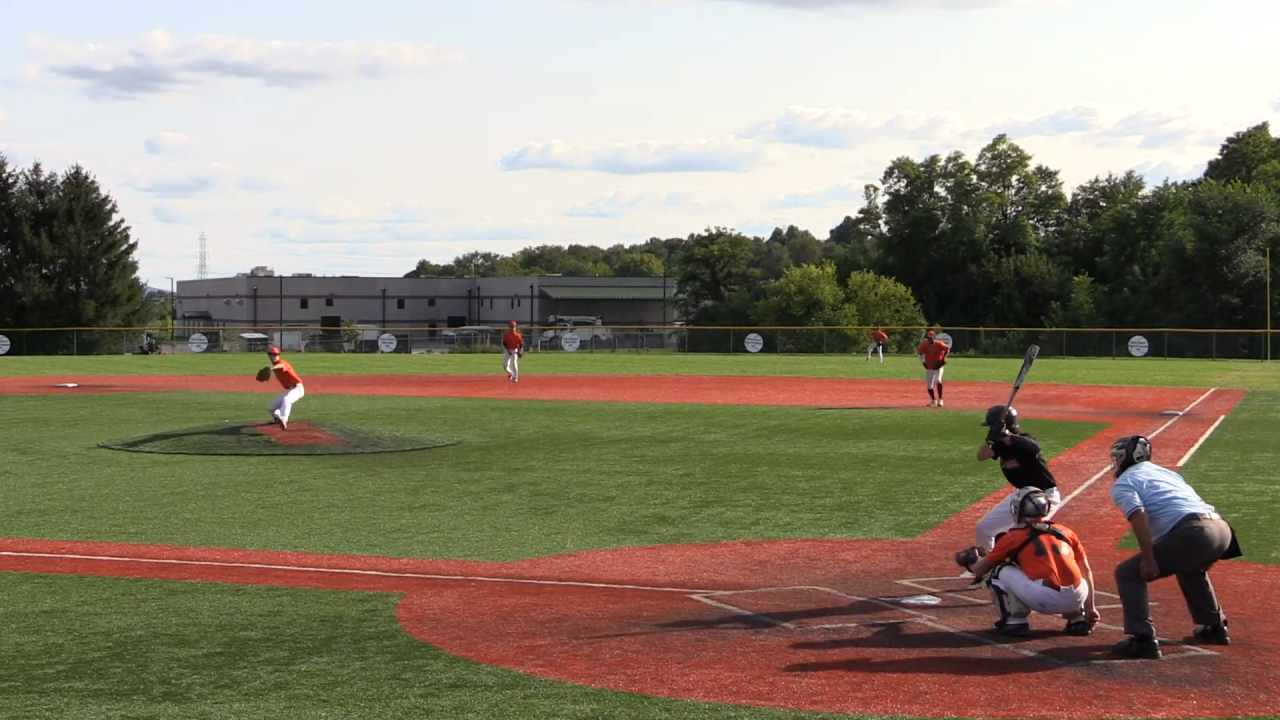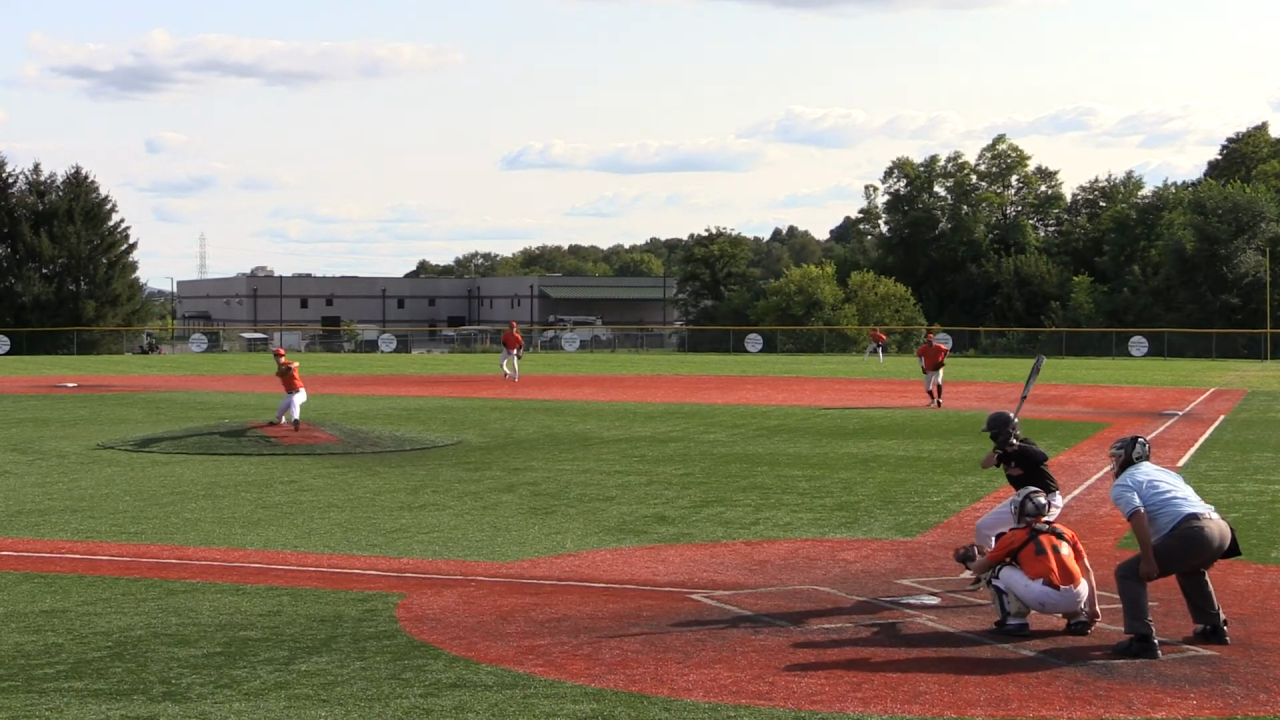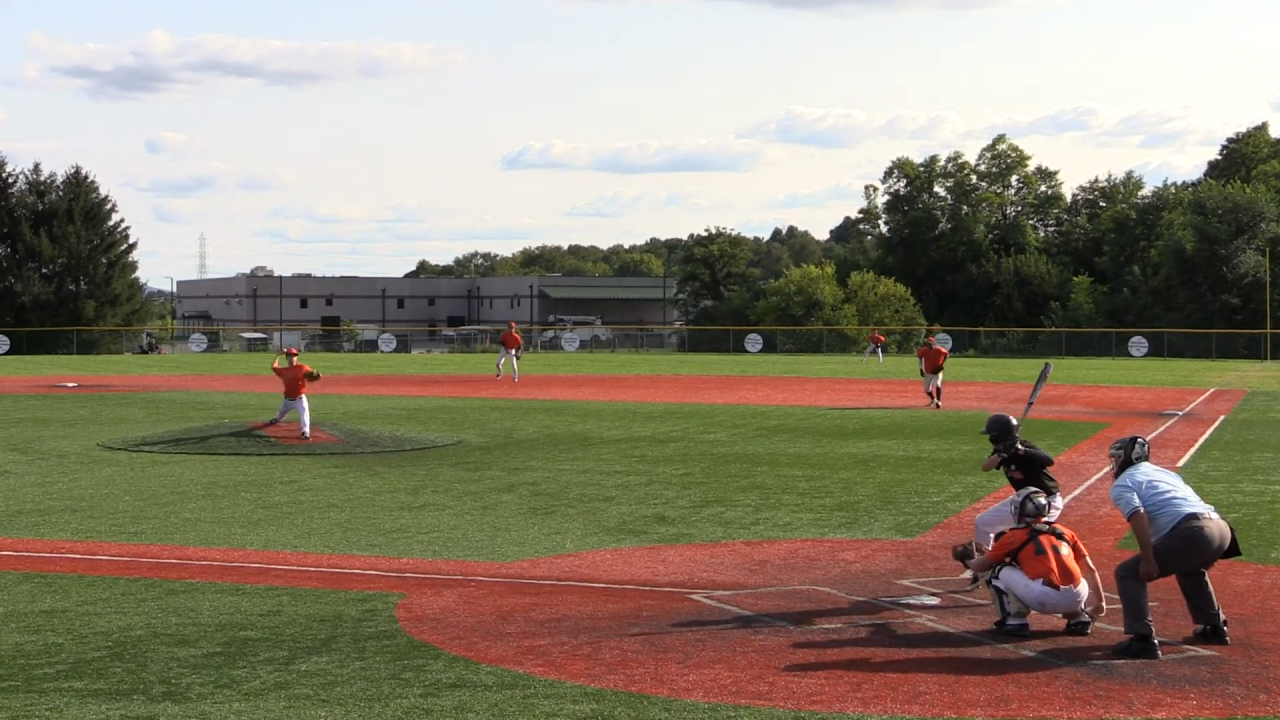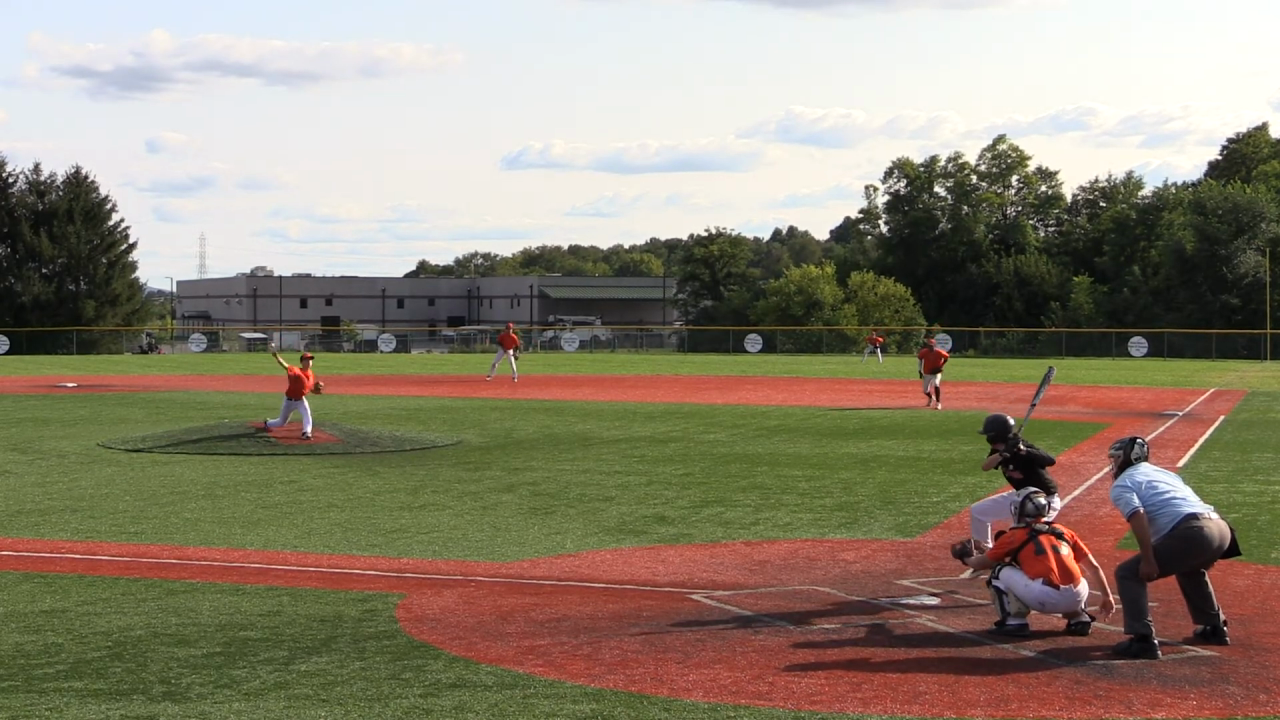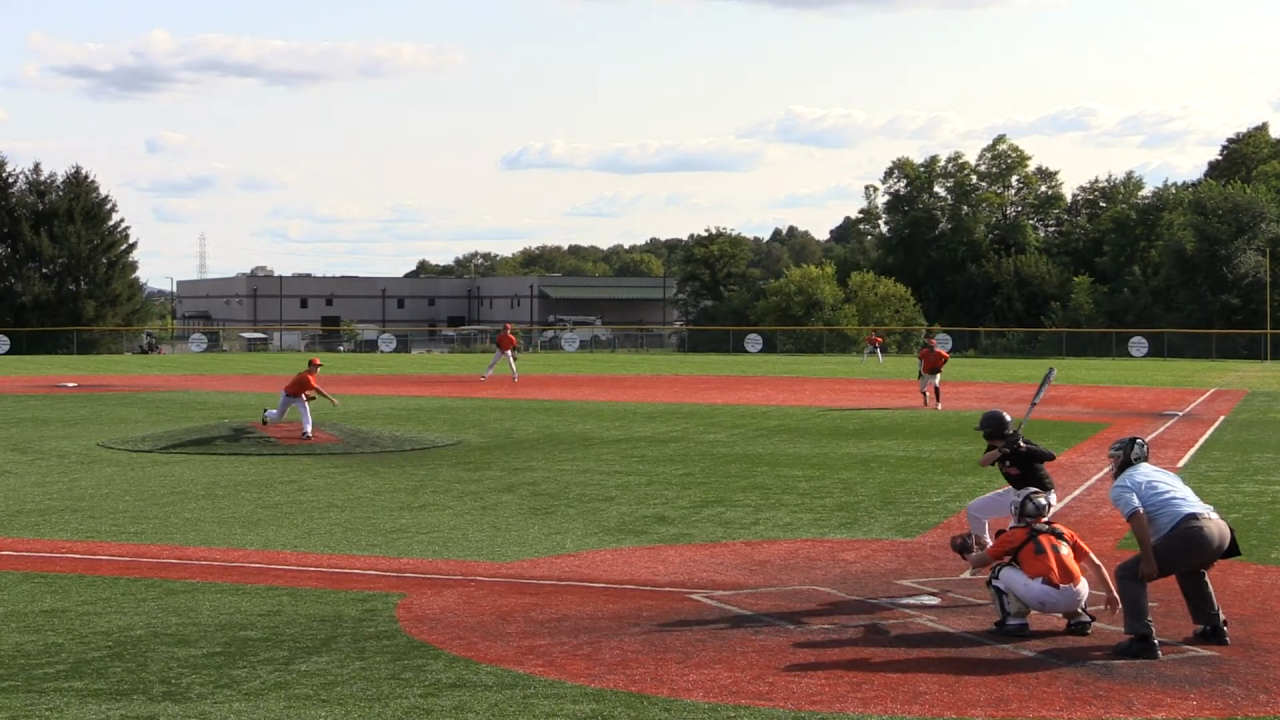
dt=0.1s
person 1, frame 1
left shoulder: (1123, 484)
right shoulder: (1167, 473)
left elbow: (1139, 516)
left wrist: (1148, 559)
left hip: (1193, 533)
right hip: (1221, 528)
left knee: (1127, 573)
right knee: (1190, 567)
left ankle: (1144, 640)
right ankle: (1215, 628)
person 1, frame 2
left shoulder: (1122, 484)
right shoulder: (1167, 473)
left elbow: (1138, 516)
left wrist: (1148, 560)
left hip: (1193, 533)
right hip: (1221, 528)
left knee: (1127, 573)
right knee: (1190, 568)
left ankle: (1144, 640)
right ankle: (1214, 628)
person 1, frame 3
left shoulder: (1122, 484)
right shoulder: (1166, 473)
left elbow: (1138, 516)
left wrist: (1148, 560)
right wrist: (1205, 553)
left hip: (1192, 533)
right hip: (1221, 528)
left knee: (1127, 573)
right knee: (1190, 567)
left ankle: (1143, 640)
right ankle: (1215, 628)
person 1, frame 4
left shoulder: (1121, 485)
right shoulder: (1166, 473)
left elbow: (1138, 516)
left wrist: (1148, 560)
right wrist: (1206, 554)
left hip: (1193, 533)
right hip: (1221, 528)
left knee: (1127, 573)
right knee: (1190, 569)
left ankle: (1143, 640)
right ankle: (1215, 628)
person 1, frame 5
left shoulder: (1121, 485)
right shoulder: (1166, 473)
left elbow: (1138, 516)
left wrist: (1148, 560)
right wrist: (1205, 553)
left hip: (1193, 533)
right hip: (1221, 528)
left knee: (1127, 573)
right knee: (1189, 568)
left ankle: (1144, 640)
right ankle: (1214, 628)
person 2, frame 1
left shoulder: (1023, 440)
right shoulder: (1001, 445)
left elbow: (1034, 448)
right elbow: (981, 457)
left wrist: (1006, 435)
right wrist: (990, 439)
left hip: (1044, 497)
right knee: (985, 527)
person 2, frame 2
left shoulder: (1025, 447)
right shoulder: (1003, 449)
left elbow: (1043, 456)
right elbow: (984, 464)
left wrist: (1015, 445)
right wrist: (998, 450)
left hip: (1047, 500)
right knee: (984, 527)
person 2, frame 3
left shoulder: (1027, 449)
right shoulder: (1004, 450)
left elbow: (1048, 460)
right elbow: (986, 467)
left wrist: (1020, 450)
right wrist: (1002, 453)
left hip: (1047, 502)
right knee: (983, 522)
person 2, frame 4
left shoulder: (1024, 452)
right shoulder: (999, 451)
left elbow: (1051, 461)
right elbow: (985, 467)
left wrist: (1022, 451)
right wrist: (1002, 455)
right knee: (978, 512)
person 2, frame 5
left shoulder: (1022, 447)
right shoulder: (996, 447)
left elbow: (1050, 456)
right elbow: (982, 462)
left wrist: (1022, 447)
right wrist: (1002, 450)
right hip: (1017, 493)
right knee: (974, 509)
right ankle: (984, 550)
person 3, frame 1
left shoulder: (1015, 536)
right shoulder: (1066, 532)
left elbow: (980, 570)
right elbow: (1086, 572)
left wrist: (970, 563)
right wrist: (1090, 608)
left hip: (1045, 599)
right hip: (1076, 598)
left knee: (999, 571)
left ankle: (1015, 622)
right ankle: (1078, 619)
person 3, frame 2
left shoulder: (1015, 536)
right shoulder: (1065, 532)
left elbow: (980, 568)
right elbow: (1086, 570)
left wrist: (969, 562)
right wrist: (1093, 606)
left hip: (1045, 598)
right hip: (1077, 598)
left knee: (1000, 571)
left ankle: (1015, 622)
right ankle: (1079, 619)
person 3, frame 3
left shoulder: (1015, 536)
right shoulder: (1065, 532)
left elbow: (980, 567)
right elbow: (1090, 569)
left wrist: (968, 560)
right wrist: (1099, 601)
left hip: (1045, 598)
right hip: (1077, 597)
left knee: (1000, 571)
left ankle: (1015, 622)
right ankle: (1079, 619)
person 3, frame 4
left shoulder: (1014, 535)
right shoulder: (1064, 532)
left elbow: (980, 564)
right elbow: (1093, 567)
left wrist: (967, 559)
right wrist: (1107, 596)
left hip: (1044, 598)
right hip: (1077, 596)
left knee: (1000, 572)
left ankle: (1015, 622)
right ankle: (1079, 619)
person 3, frame 5
left shoulder: (1014, 535)
right shoulder: (1064, 531)
left elbow: (979, 561)
right elbow: (1096, 565)
left wrist: (968, 555)
right wrist: (1111, 593)
left hip: (1044, 597)
right hip: (1077, 596)
left knee: (1000, 572)
left ankle: (1015, 622)
right ankle: (1079, 620)
